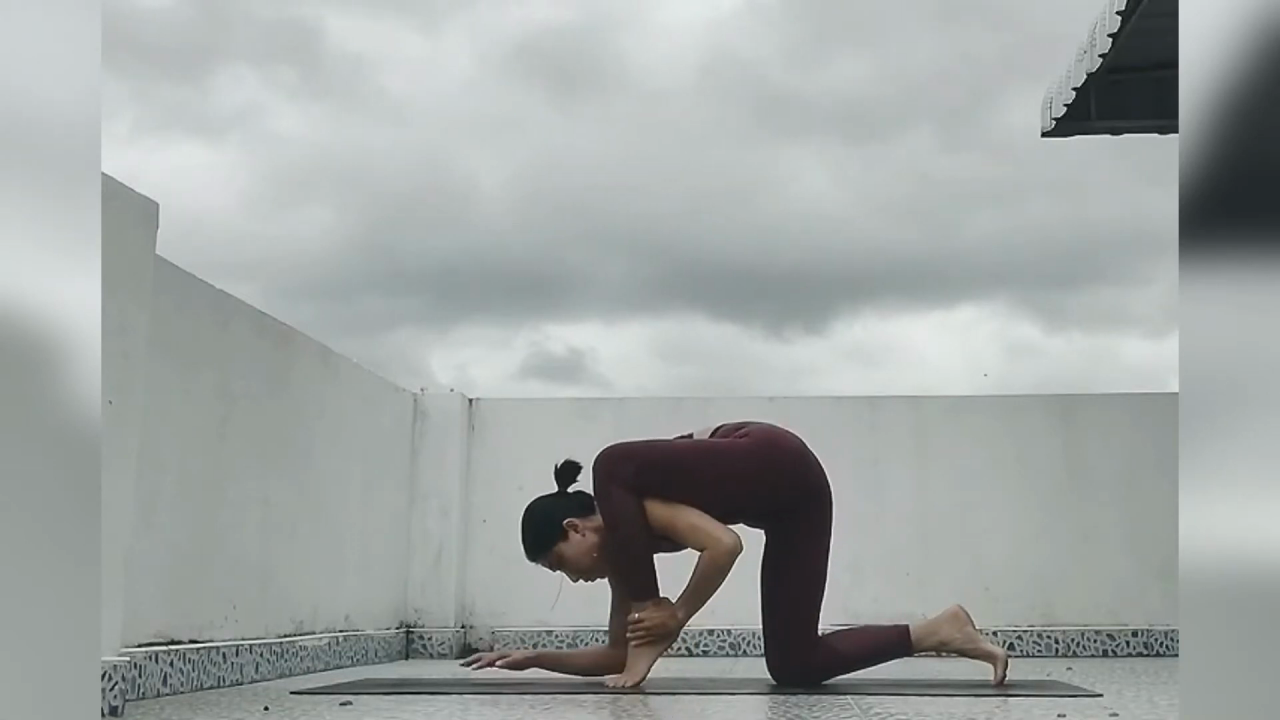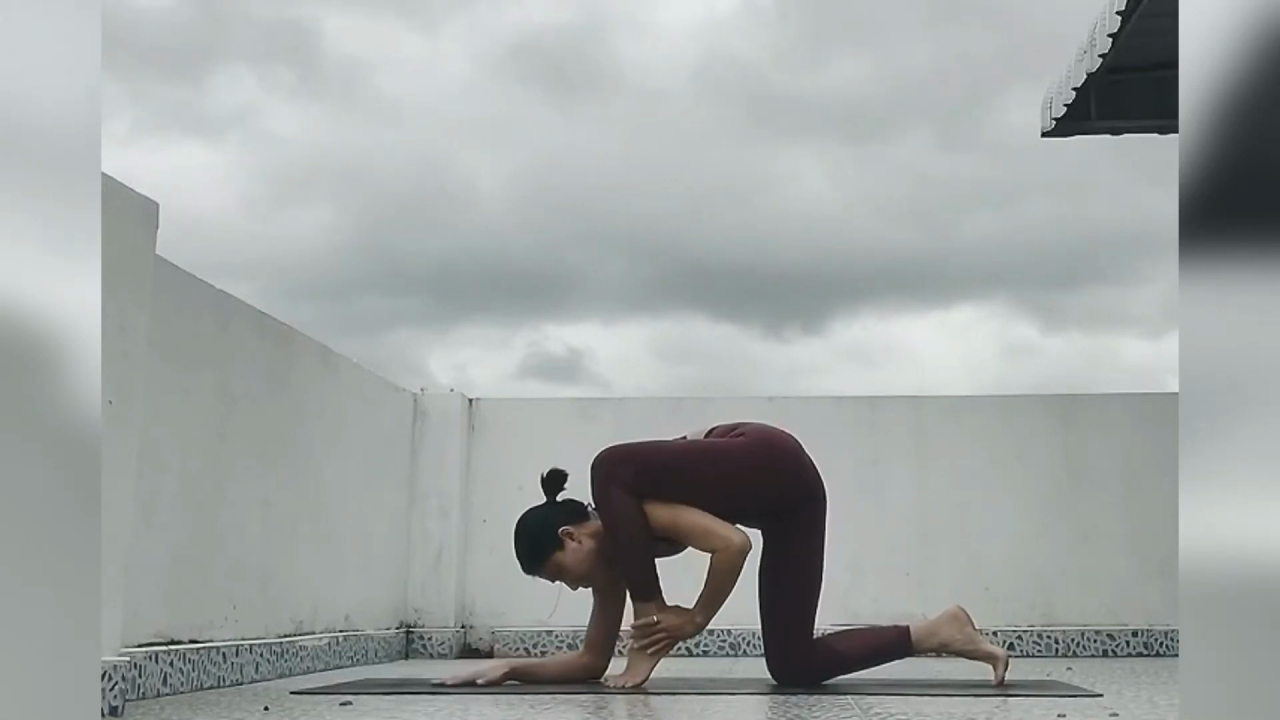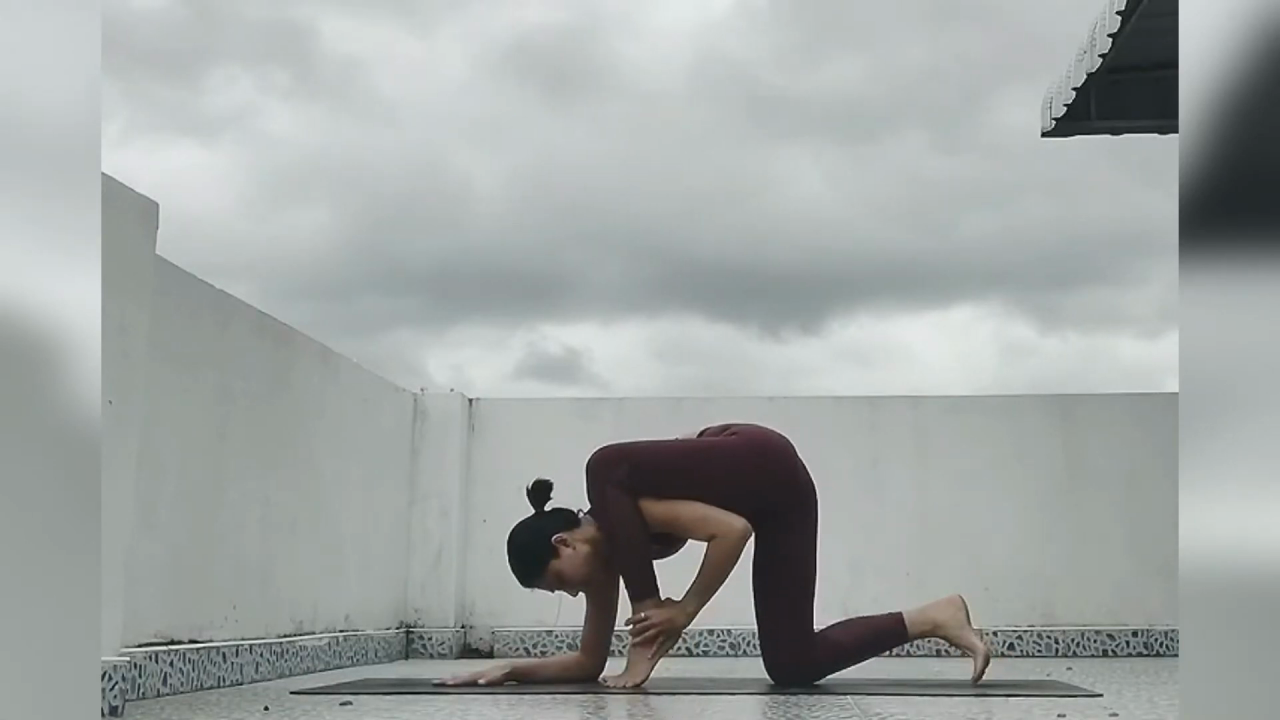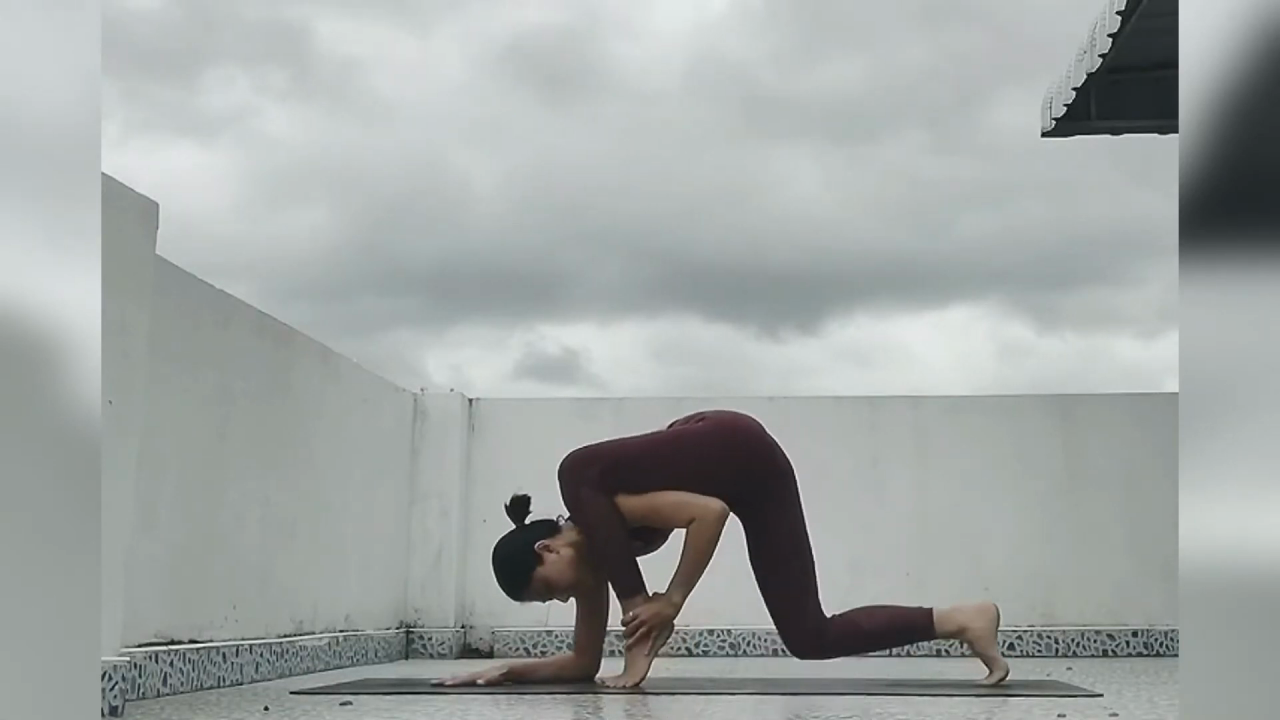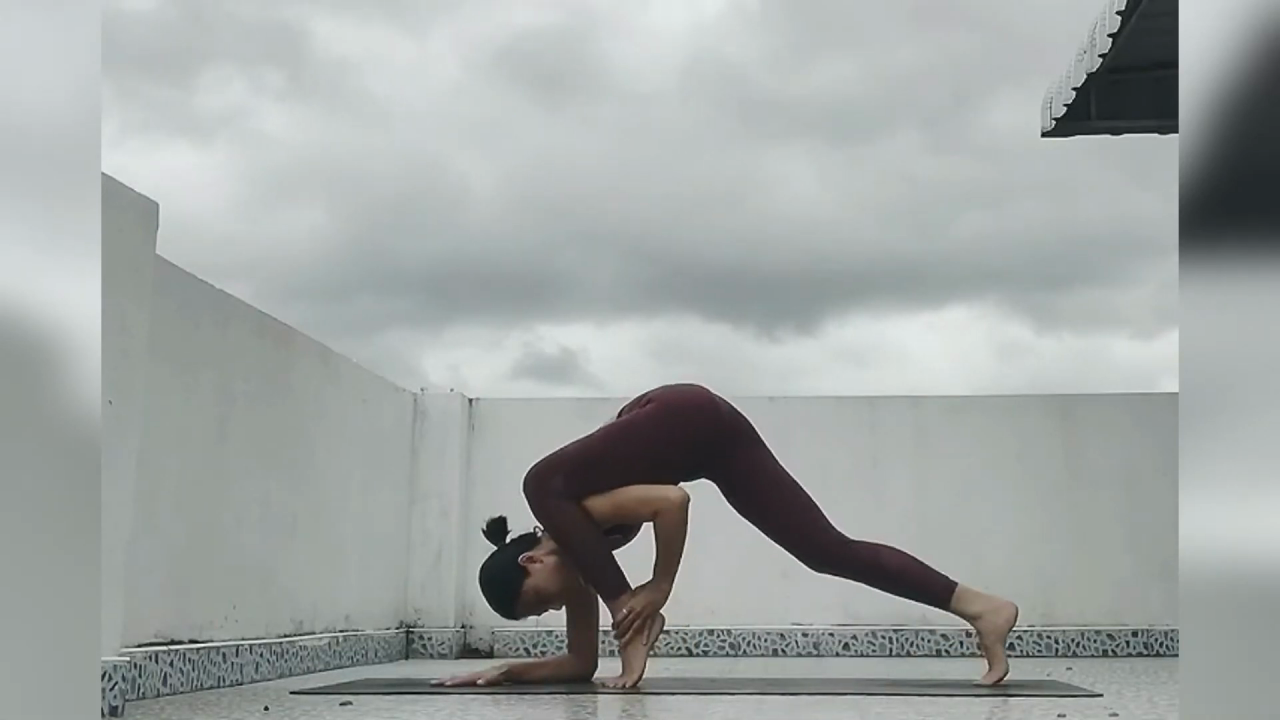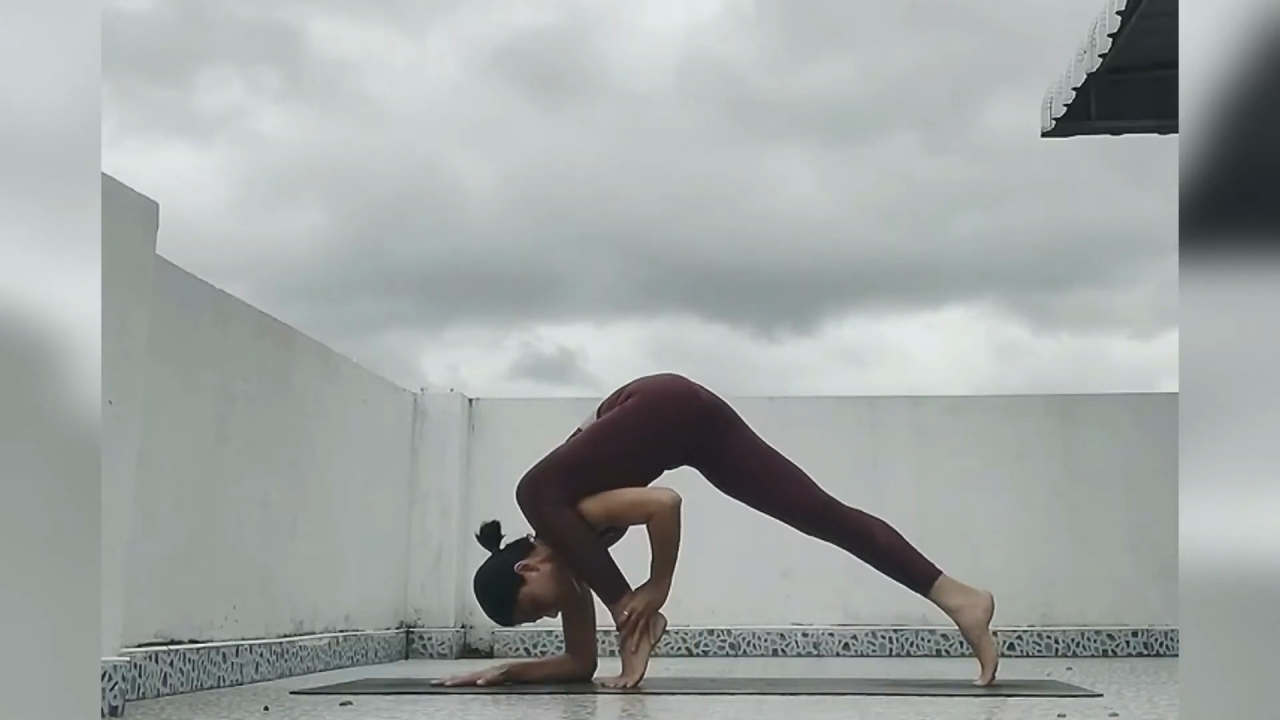
dt=0.5s
person 1, frame 1
left shoulder: (625, 504)
right shoulder: (622, 541)
left elbow: (724, 545)
right elbow: (616, 656)
left wrist: (676, 617)
right wrist: (532, 657)
left hip: (782, 465)
right hip: (795, 497)
left knee: (610, 466)
right knee: (794, 666)
right ankle: (938, 632)
person 1, frame 2
left shoulder: (619, 490)
right shoulder: (611, 552)
left elbow: (733, 545)
right elbow: (591, 661)
left wrist: (695, 620)
right wrist: (510, 668)
left hip: (776, 465)
right hip: (785, 497)
left knee: (610, 468)
right knee: (794, 665)
right ankle: (940, 632)
person 1, frame 3
left shoulder: (613, 493)
right shoulder: (603, 552)
left elbow: (734, 530)
right elbow: (587, 663)
left wrist: (686, 610)
right wrist: (511, 669)
left hip: (771, 469)
right hip: (771, 497)
right knee: (794, 666)
right ankle: (933, 618)
person 1, frame 4
left shoulder: (584, 490)
right shoulder: (590, 550)
left elbow: (710, 512)
right elbow: (584, 662)
left wrist: (670, 602)
right wrist: (509, 669)
left hip: (742, 450)
right hip: (739, 469)
right knee: (810, 638)
right ankle: (961, 620)
person 1, frame 5
left shoulder: (550, 492)
right shoulder: (572, 550)
left elbow: (671, 502)
right elbow: (581, 663)
left wrist: (658, 592)
right wrist: (509, 671)
left hip: (697, 422)
right hip: (704, 442)
right knee: (827, 551)
right ankle: (978, 607)
person 1, frame 6
left shoulder: (544, 503)
right shoulder: (563, 553)
left elbow: (664, 503)
right elbow: (580, 662)
left wrist: (657, 591)
right wrist: (508, 669)
left hip: (676, 409)
right hip: (683, 424)
right knee: (822, 517)
right ankle: (960, 597)
